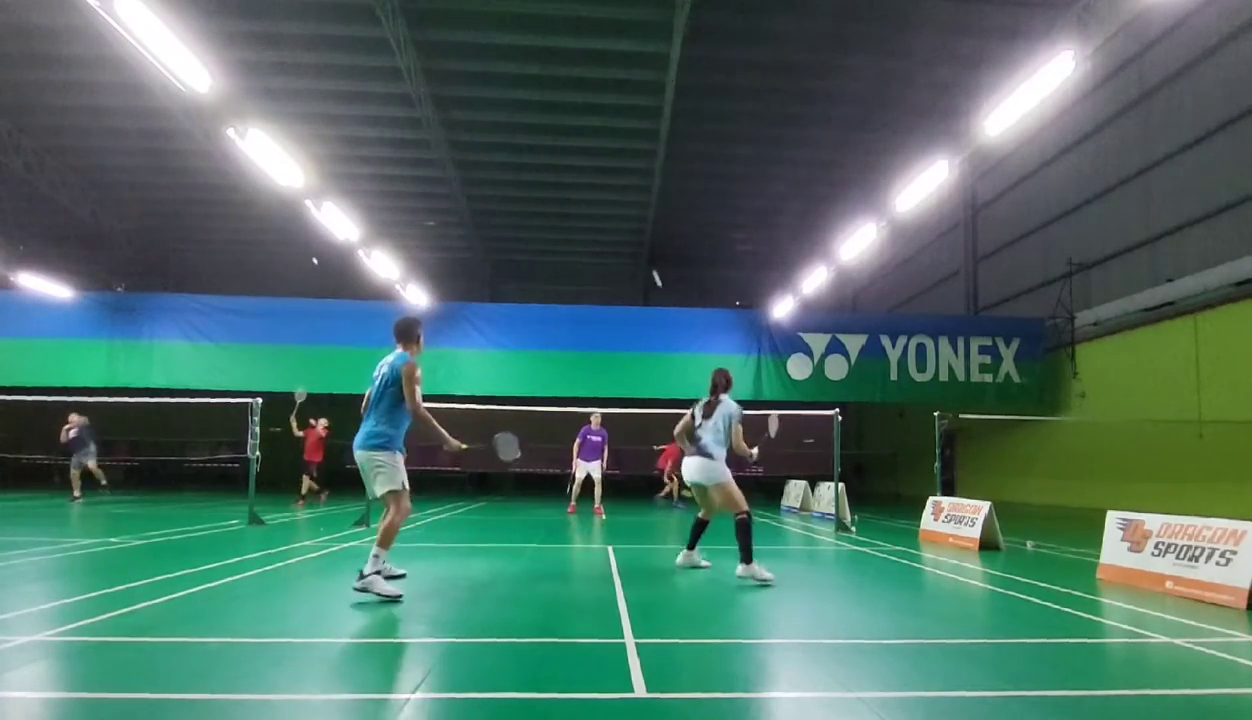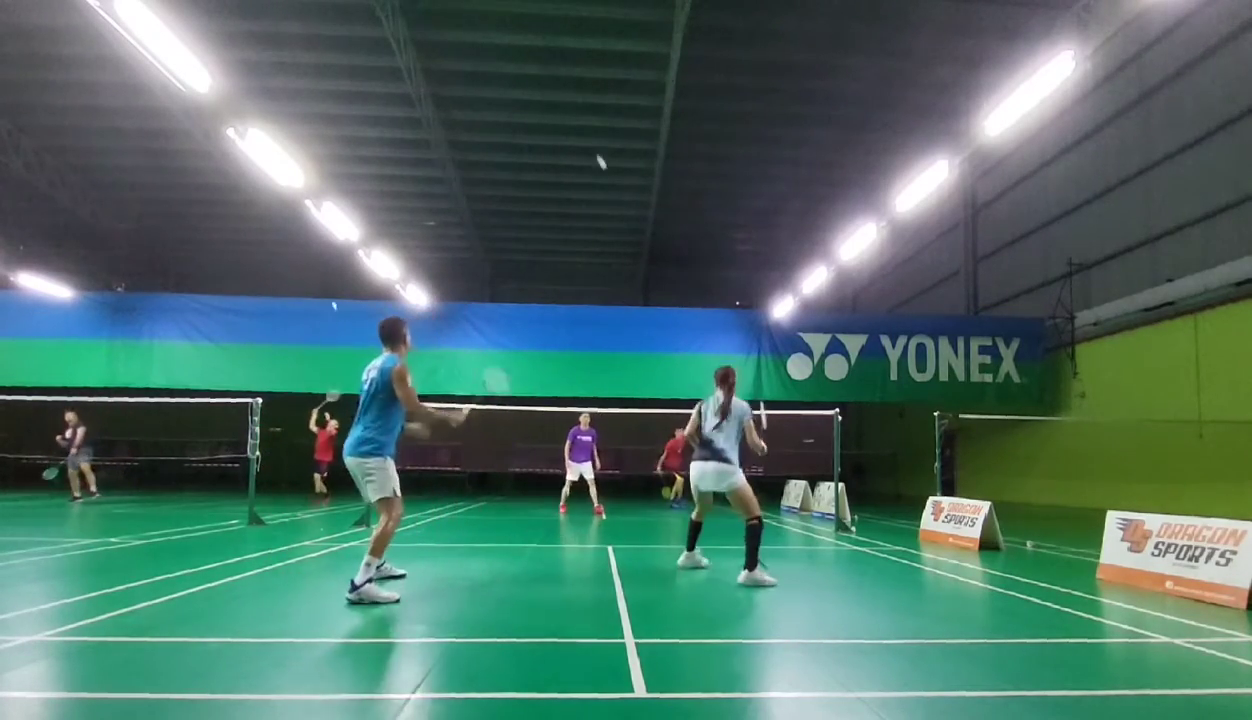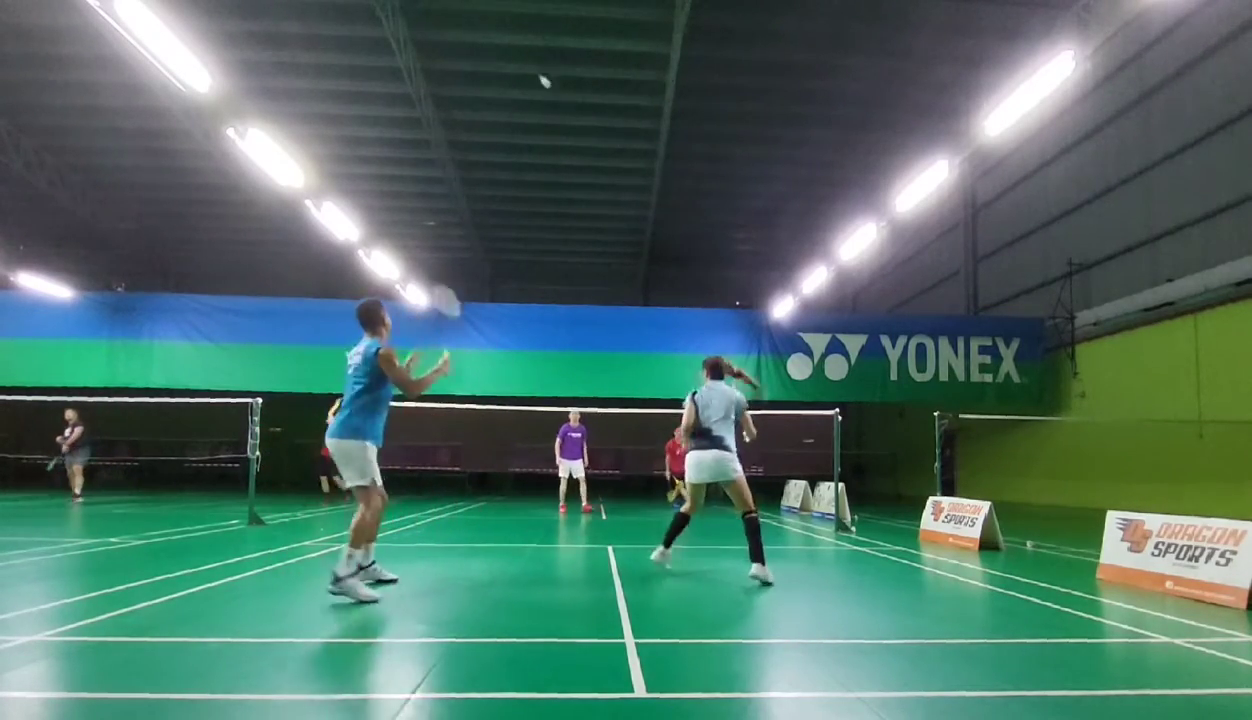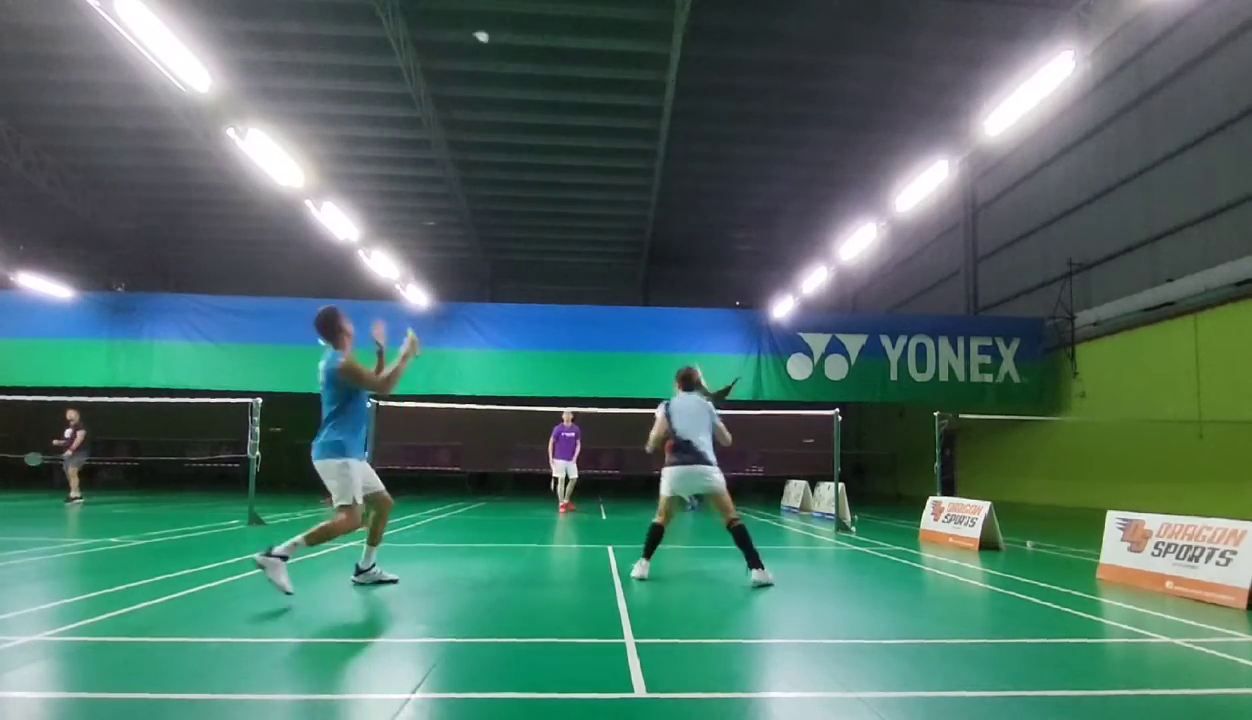
dt=0.2s
person 1, frame 1
left shoulder: (384, 364)
right shoulder: (409, 366)
right elbow: (415, 408)
right wrist: (445, 438)
left hip: (366, 444)
right hip: (381, 446)
left knee: (397, 505)
right knee: (400, 508)
left ankle: (378, 564)
right ankle: (368, 575)
person 1, frame 2
left shoulder: (375, 366)
right shoulder: (397, 367)
right elbow: (413, 407)
left wrist: (406, 425)
right wrist: (448, 416)
left hip: (357, 449)
right hip: (372, 452)
left knee: (394, 507)
right knee: (391, 514)
left ankle: (377, 564)
right ankle: (362, 584)
person 1, frame 3
left shoulder: (358, 351)
right shoulder: (379, 350)
right elbow: (410, 388)
left wrist: (403, 369)
right wrist: (441, 368)
left hip: (345, 435)
right hip: (352, 436)
left knee: (376, 501)
right knee: (371, 504)
left ankle: (365, 565)
right ankle: (345, 574)
person 1, frame 4
left shoulder: (344, 362)
right shoulder: (342, 363)
left elbow: (373, 385)
right elbow: (382, 387)
left wrist: (381, 351)
right wrist: (406, 355)
left hip: (352, 453)
right hip: (337, 453)
left knee: (384, 503)
right knee: (350, 519)
left ankle: (367, 567)
right ankle: (277, 555)
person 2, frame 1
left shoulder: (700, 406)
right shoulder: (732, 407)
left elbow: (678, 433)
right elbow: (738, 446)
right wrist: (751, 453)
left hip: (690, 465)
right hip: (711, 465)
left knee: (707, 511)
right knee: (742, 512)
left ankle: (689, 554)
right ankle: (747, 564)
person 2, frame 2
left shoulder: (702, 405)
right shoulder: (742, 407)
left elbow: (689, 435)
right elbow: (755, 443)
right wrist: (762, 448)
left hip: (699, 466)
right hip: (724, 467)
left knee: (700, 511)
right knee: (754, 516)
left ankle: (689, 555)
right ankle: (750, 570)
person 2, frame 3
left shoulder: (695, 395)
right shoulder: (737, 395)
left elbow: (686, 425)
right elbow: (751, 433)
left wrist: (685, 442)
right wrist: (747, 436)
left hip: (697, 457)
right hip: (724, 456)
left knee: (690, 506)
right knee: (749, 511)
left ankle: (664, 551)
right ankle: (758, 565)
person 2, frame 4
left shoulder: (667, 406)
right shoulder: (707, 405)
left elbow: (655, 439)
right elbow: (726, 441)
left wrist: (650, 447)
right wrist: (716, 426)
left hip: (676, 468)
right hip: (706, 468)
left knee: (662, 517)
right knee: (732, 520)
left ankle: (644, 563)
right ankle: (757, 569)
